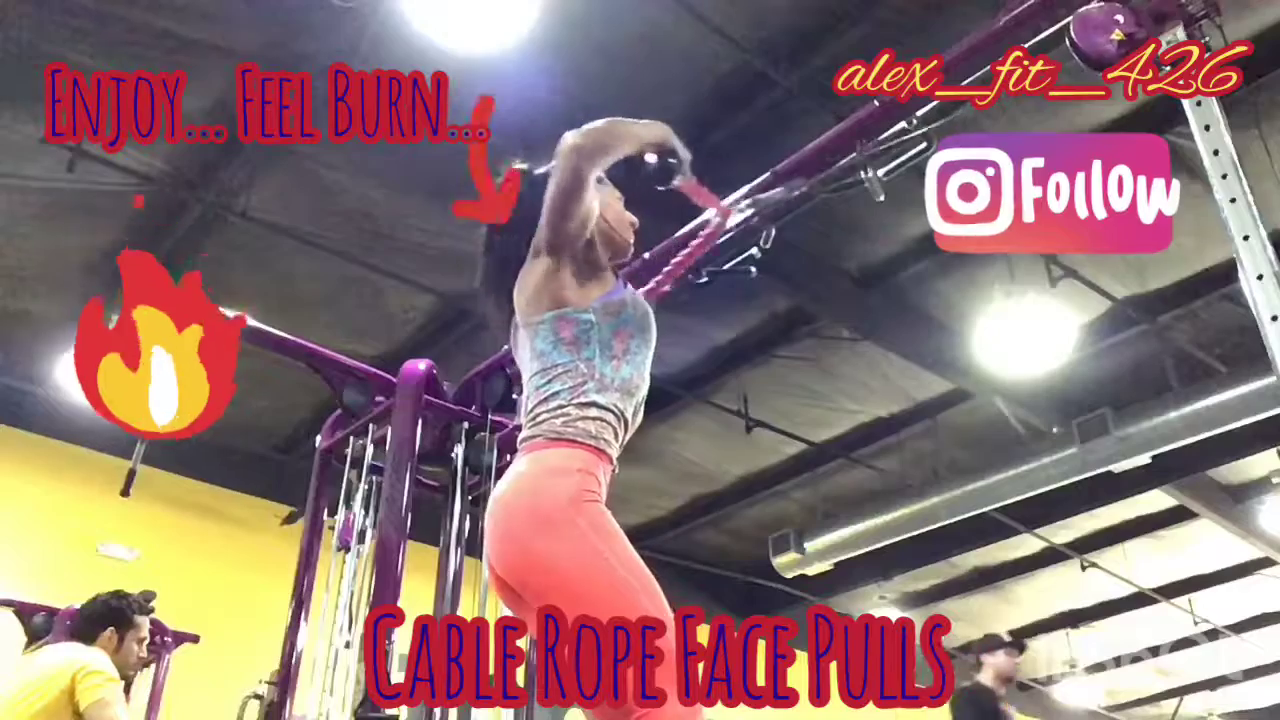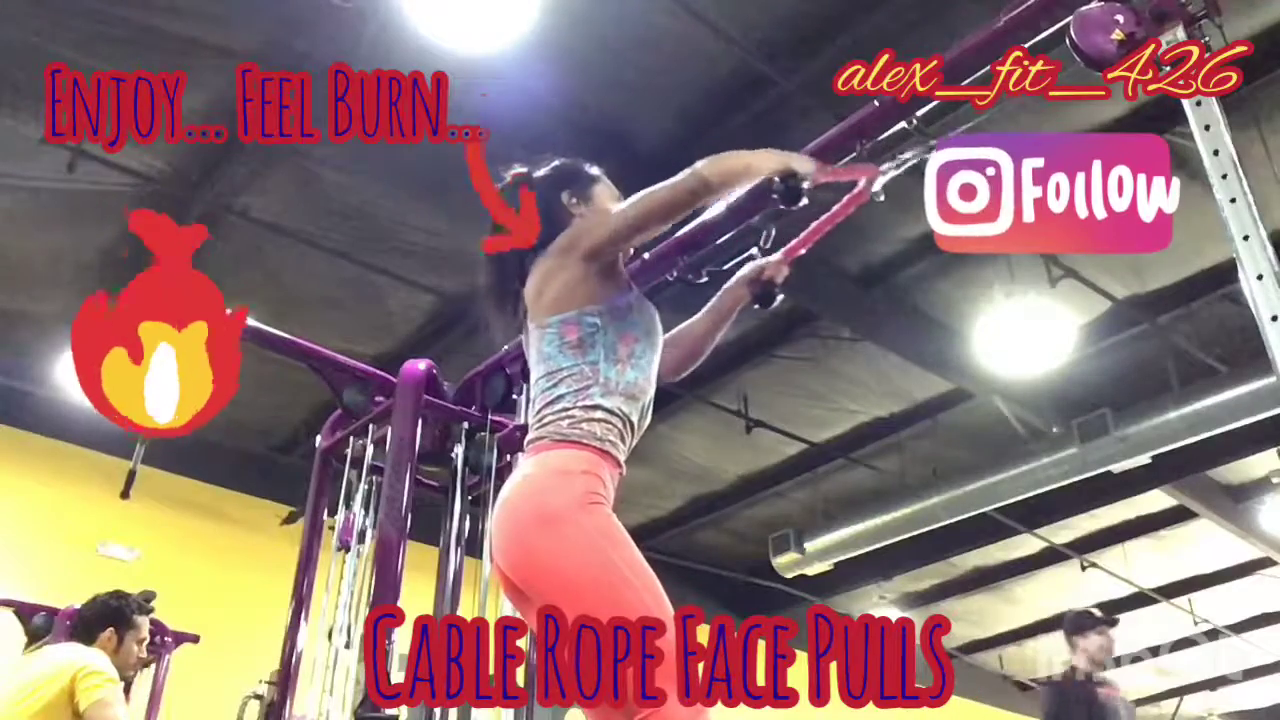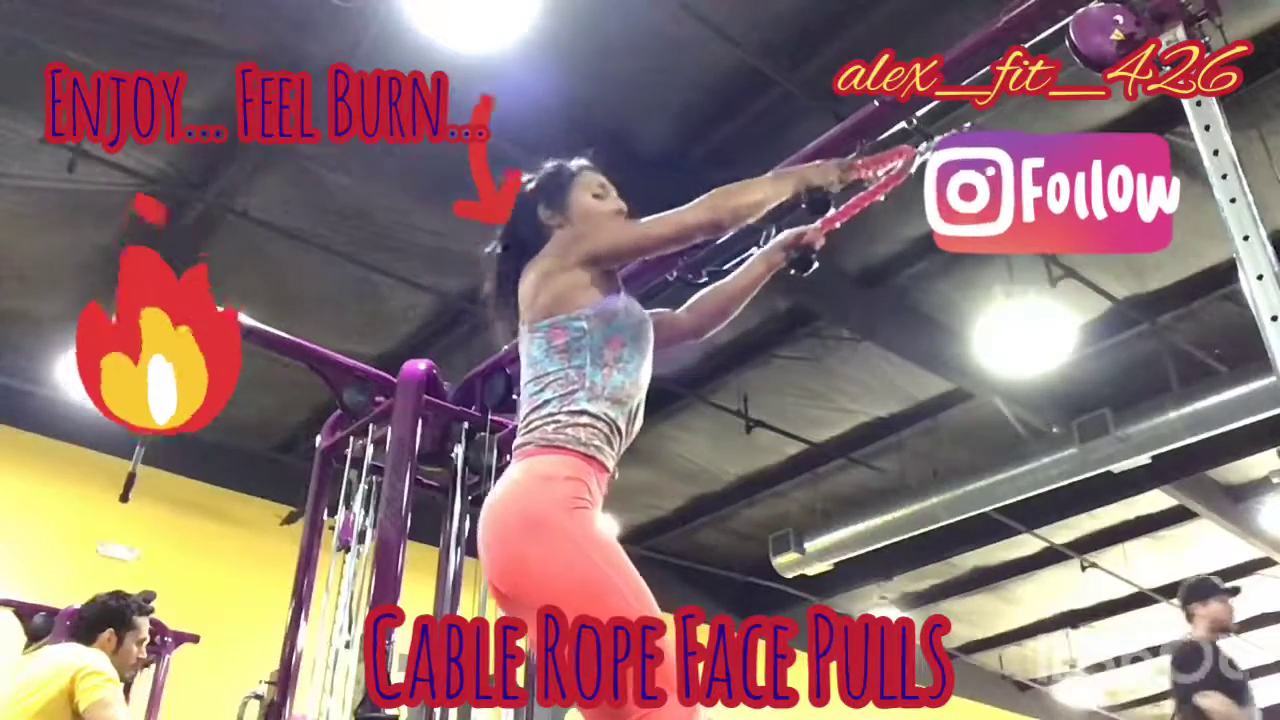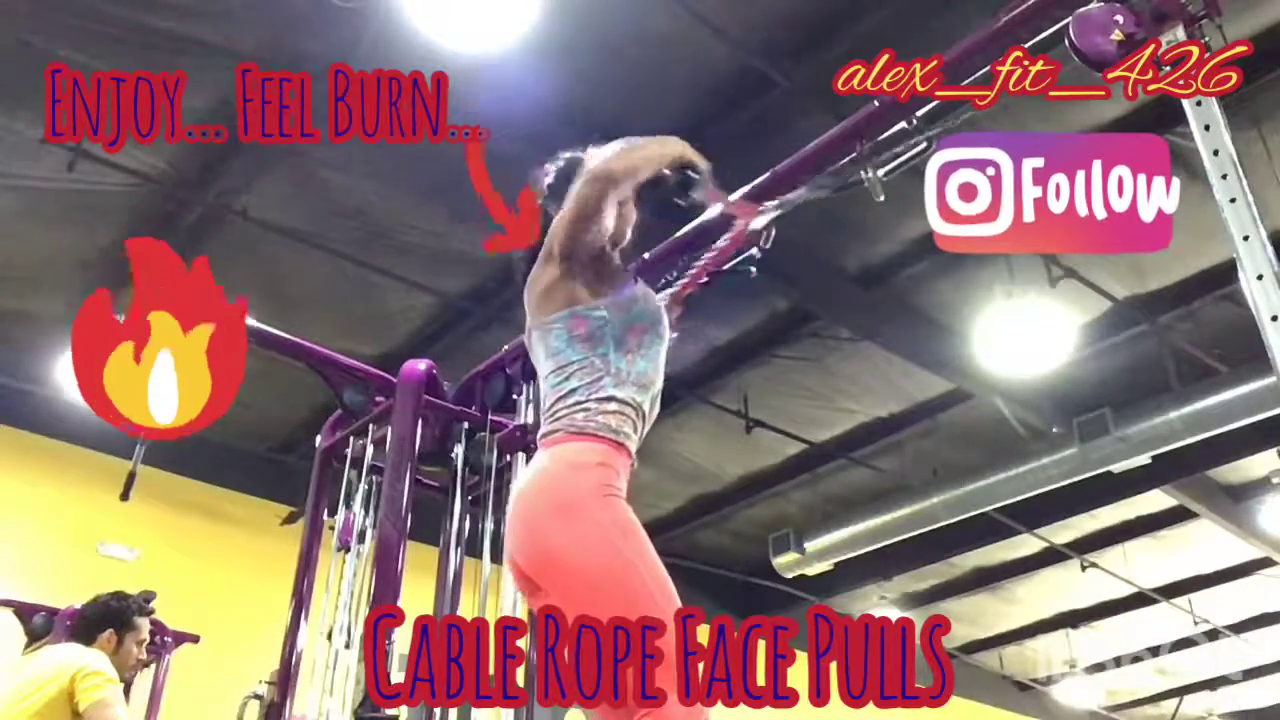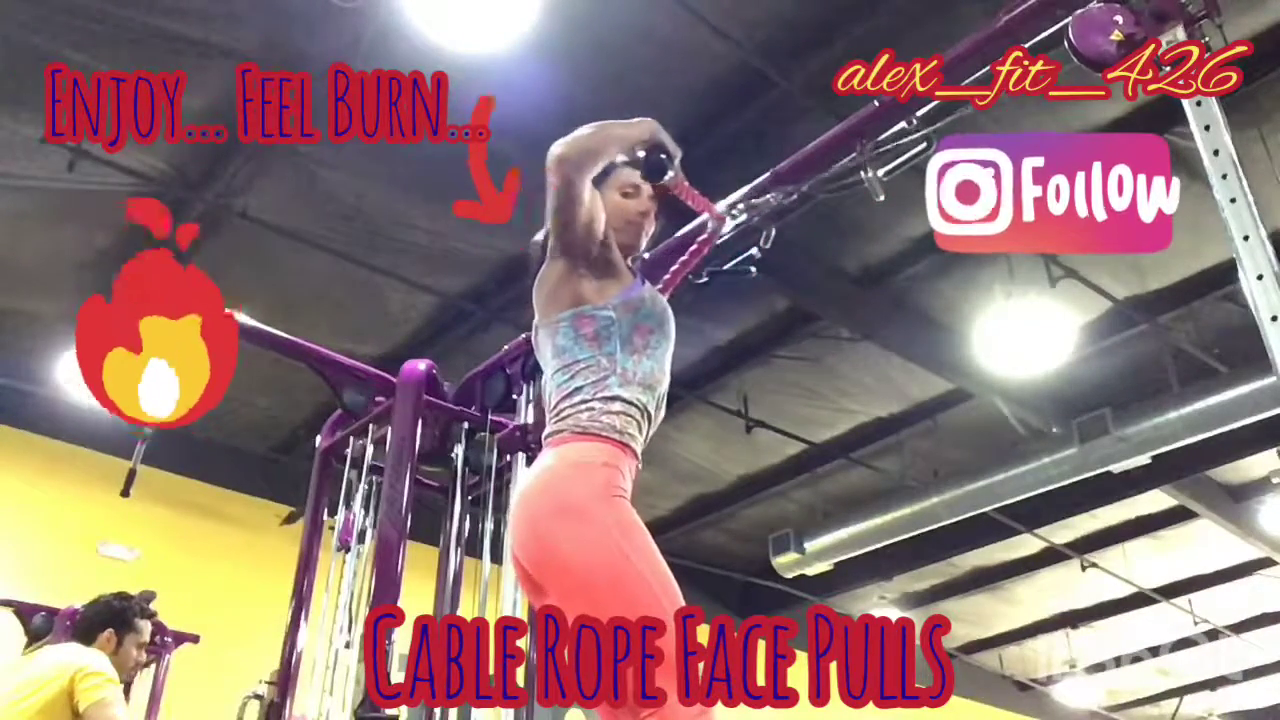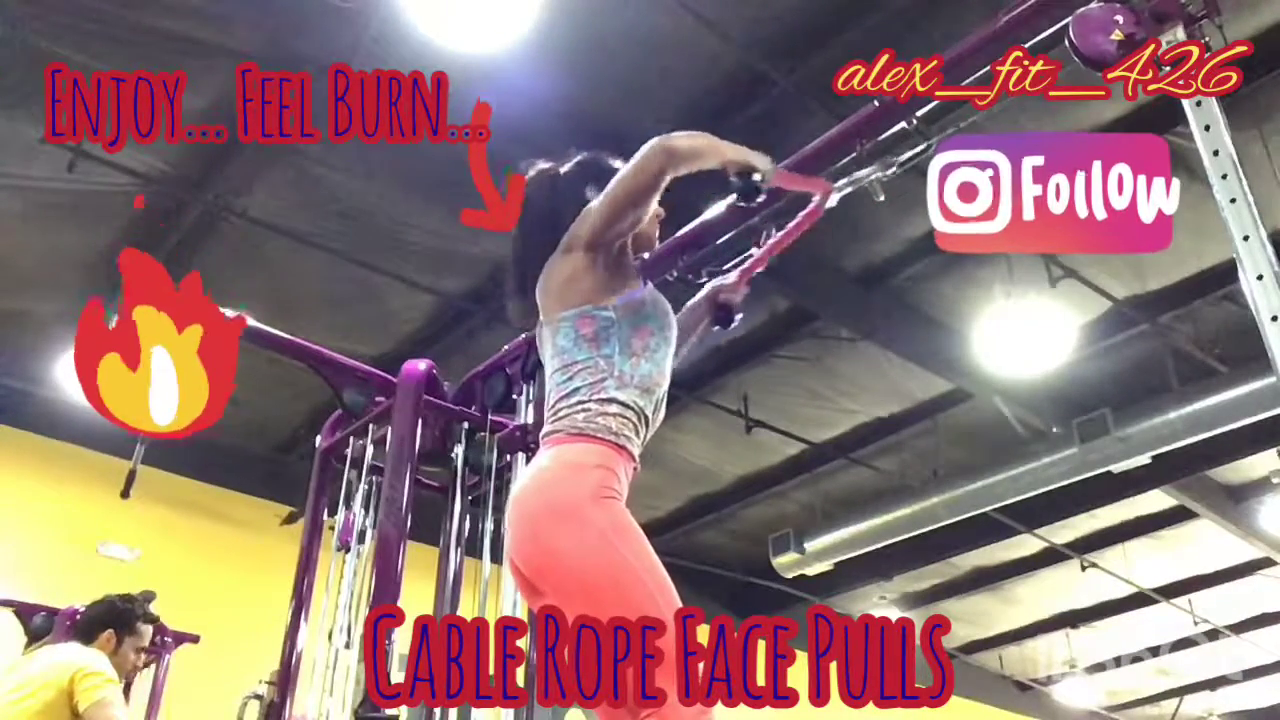
dt=0.5s
person 1, frame 1
left shoulder: (563, 292)
right shoulder: (562, 253)
right elbow: (578, 150)
left wrist: (620, 313)
right wrist: (655, 134)
left hip: (533, 508)
right hip: (554, 497)
person 1, frame 2
left shoulder: (561, 291)
right shoulder: (574, 251)
left elbow: (666, 361)
right elbow: (700, 181)
left wrist: (742, 287)
right wrist: (781, 161)
left hip: (541, 507)
right hip: (557, 499)
person 1, frame 3
left shoulder: (597, 305)
right shoulder: (565, 254)
left elbow: (689, 321)
right elbow: (711, 215)
left wrist: (779, 251)
right wrist: (802, 177)
left hip: (535, 512)
right hip: (544, 504)
person 1, frame 4
left shoulder: (581, 291)
right shoulder: (572, 252)
right elbow: (602, 168)
left wrist: (653, 316)
right wrist: (674, 151)
left hip: (557, 501)
right hip: (572, 491)
person 1, frame 5
left shoulder: (597, 295)
right shoulder: (579, 255)
right elbow: (565, 162)
left wrist: (639, 313)
right wrist: (638, 132)
left hip: (559, 501)
right hip: (578, 489)
person 1, frame 6
left shoulder: (585, 287)
right shoulder: (588, 246)
left elbow: (643, 366)
right elbow: (665, 152)
left wrist: (707, 301)
right wrist: (742, 156)
left hip: (557, 502)
right hip: (572, 492)
